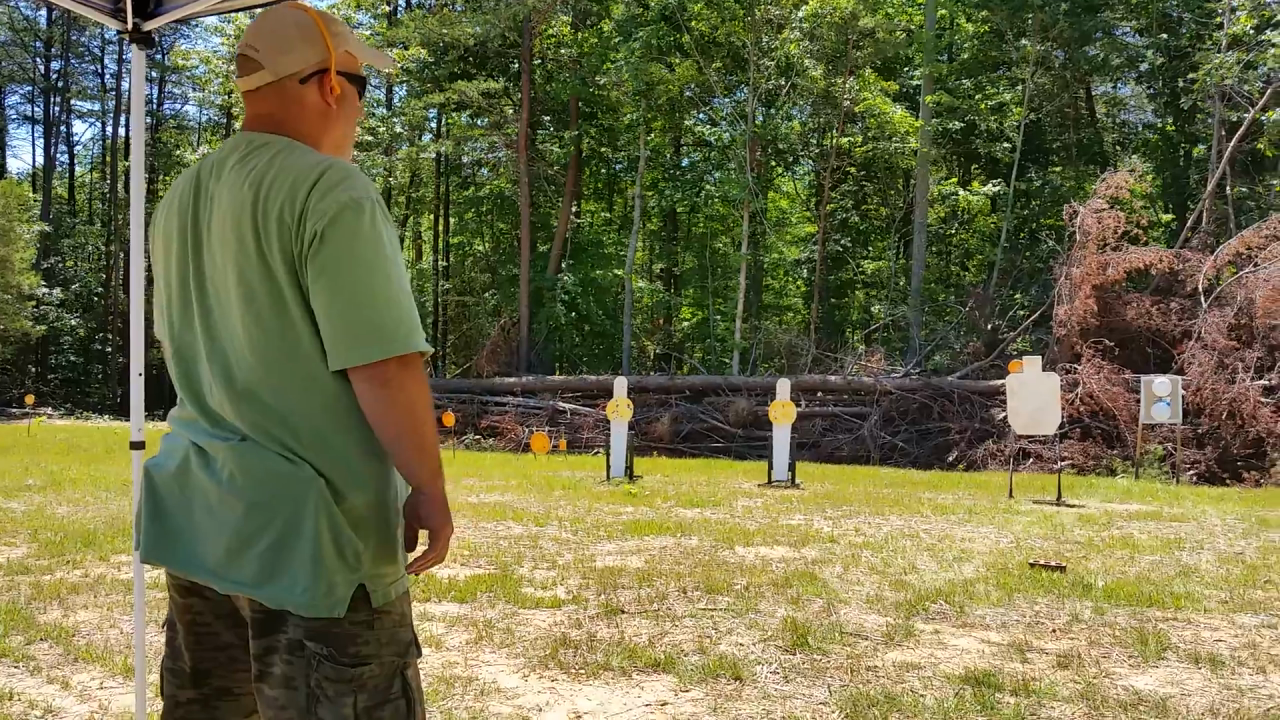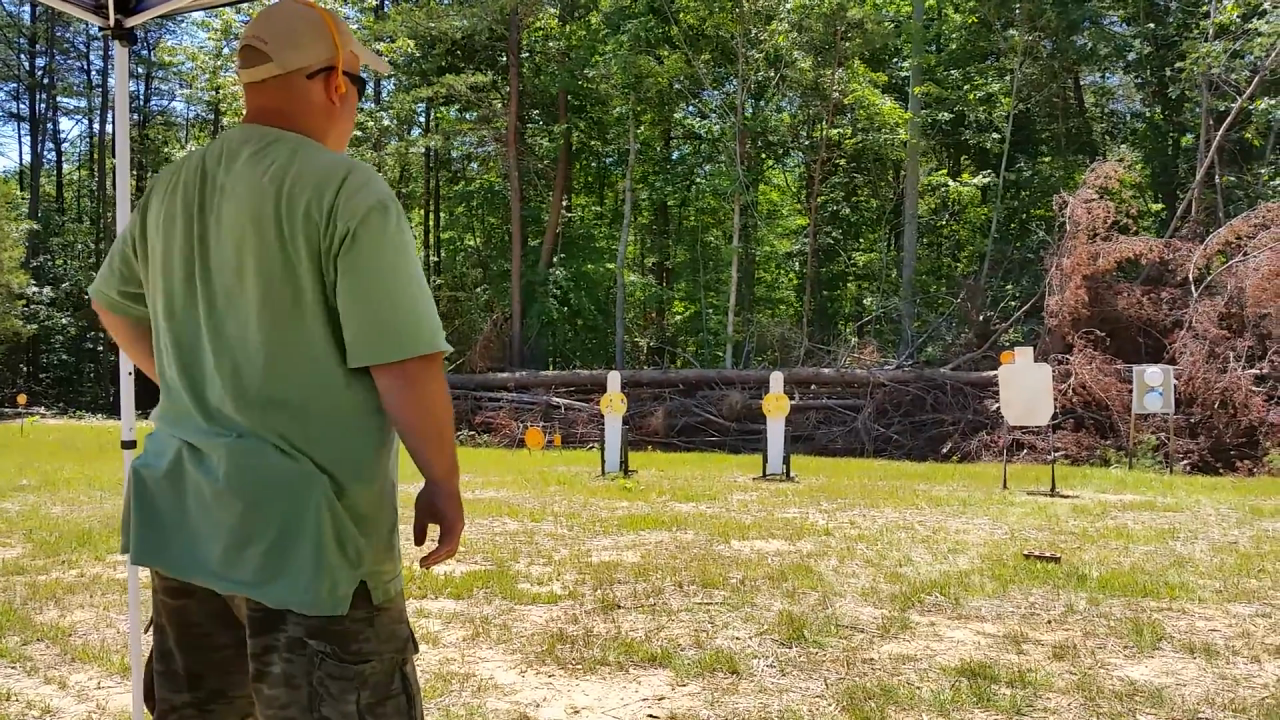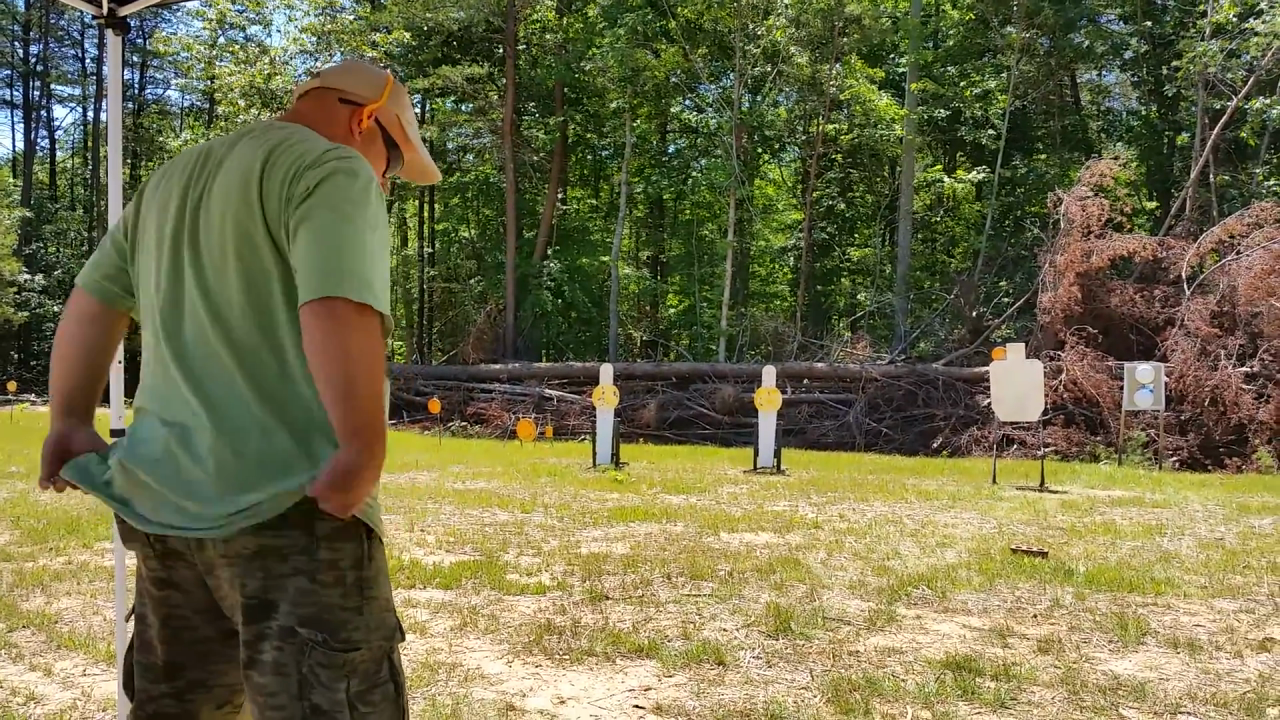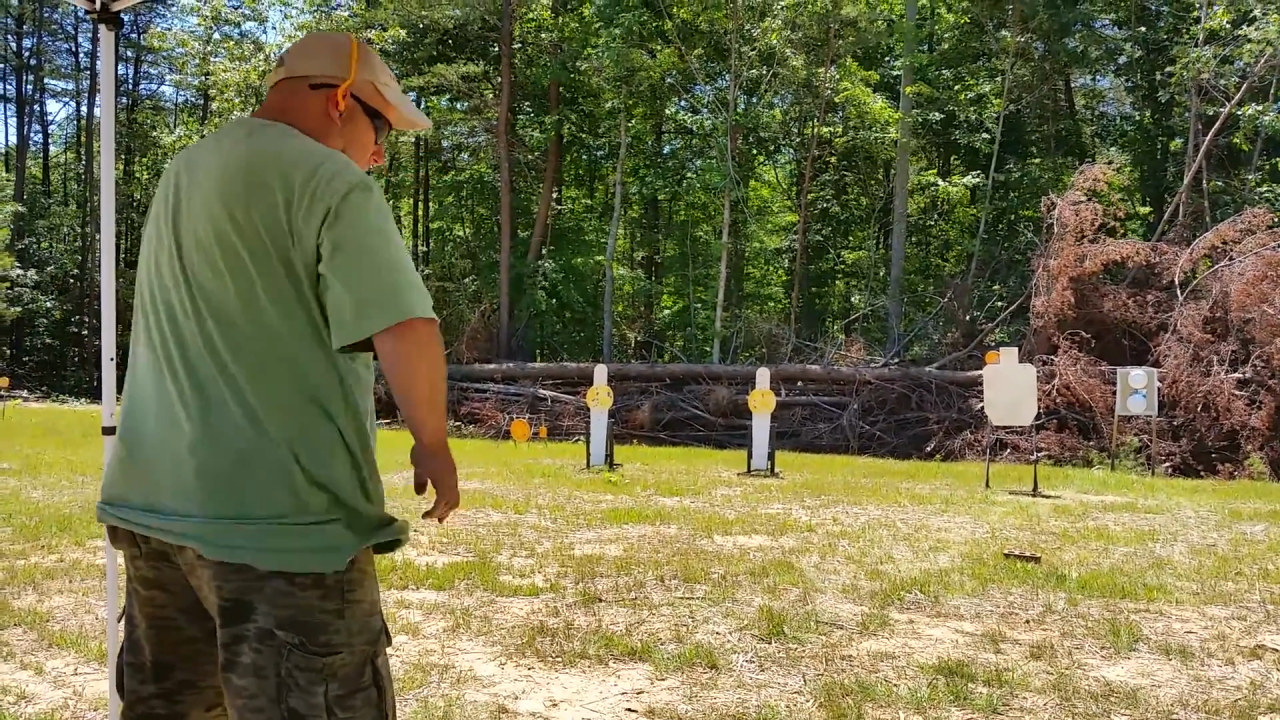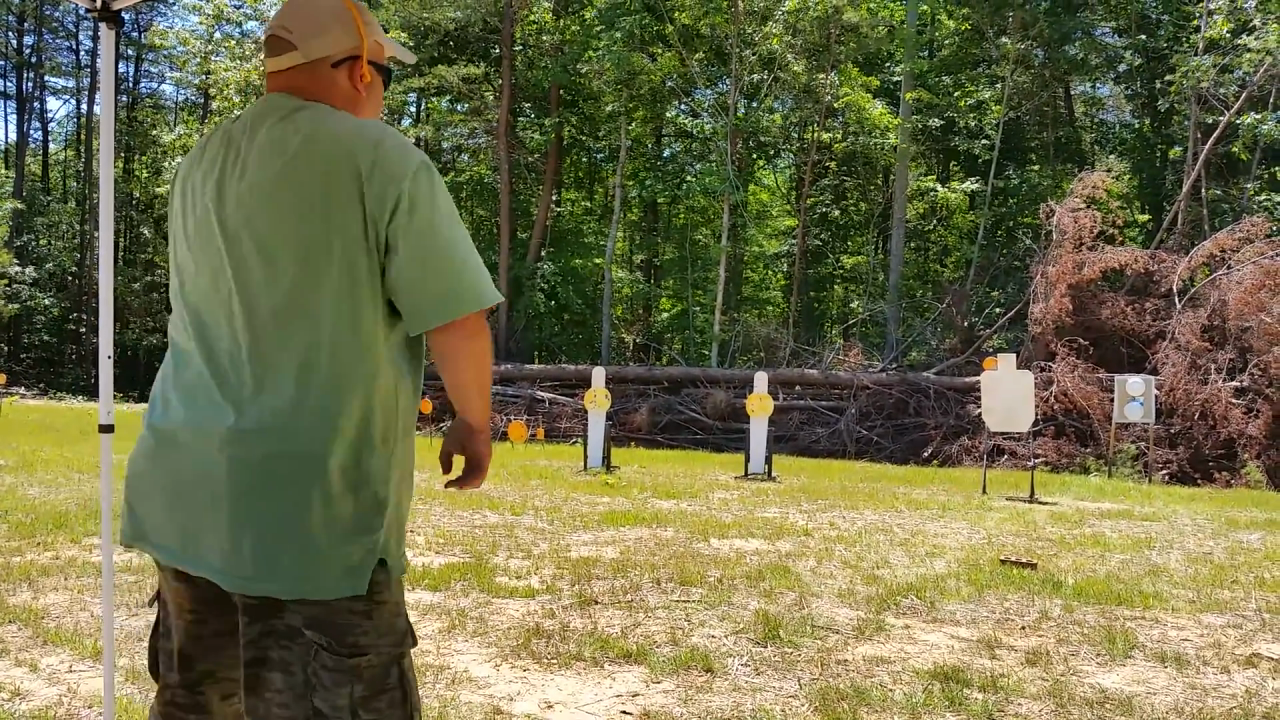
dt=1s
person 1, frame 1
left shoulder: (181, 196)
right shoulder: (332, 191)
right elbow: (384, 365)
right wrist: (429, 489)
left hip: (198, 516)
right hip: (311, 529)
person 1, frame 2
left shoulder: (172, 186)
right shoulder: (346, 190)
left elbow: (115, 302)
right elbow: (405, 361)
right wrist: (443, 483)
left hip: (183, 517)
right hip: (306, 529)
person 1, frame 3
left shoulder: (176, 175)
right shoulder: (332, 171)
left elbow: (94, 302)
right elbow: (339, 312)
left wrist: (70, 421)
right wrist: (361, 451)
left hip: (165, 492)
right hip: (280, 502)
person 1, frame 4
left shoulder: (183, 171)
right shoulder: (325, 179)
right elbow: (403, 328)
right wrist: (432, 445)
left hip: (156, 497)
right hip: (274, 509)
person 1, frame 5
left shoulder: (200, 164)
right shoulder: (383, 161)
right elbow: (456, 318)
right wrist: (474, 422)
left hip: (184, 484)
right hip: (307, 502)
